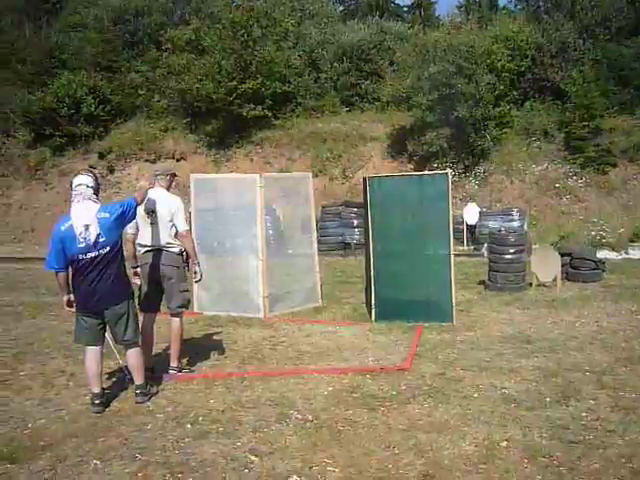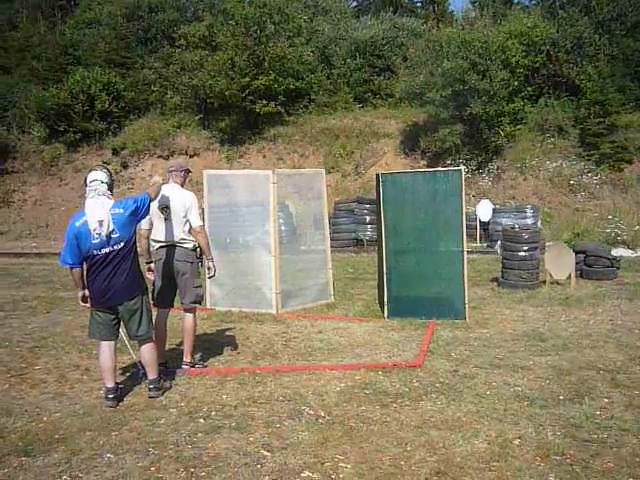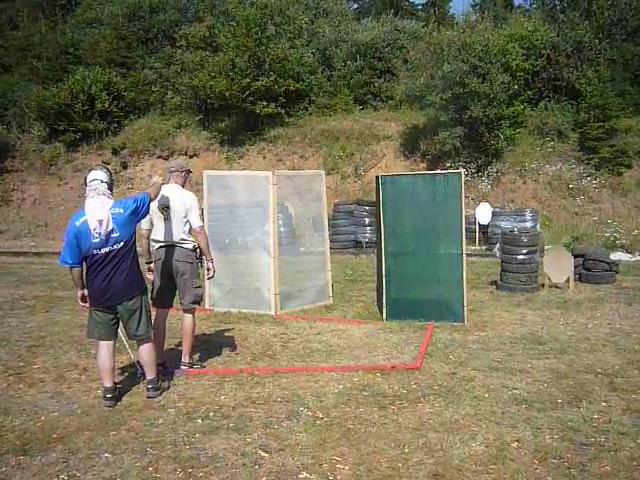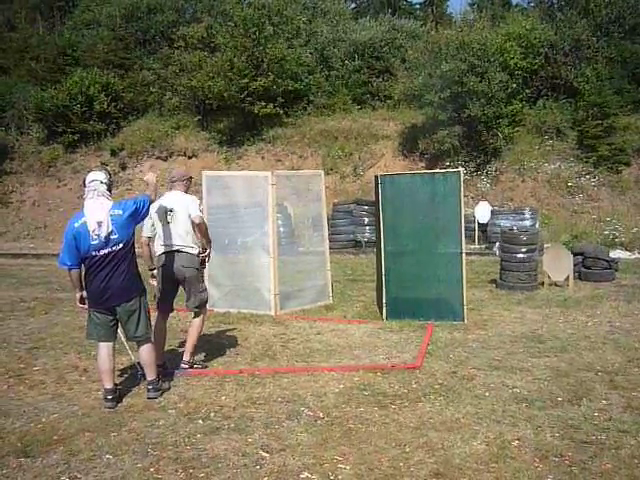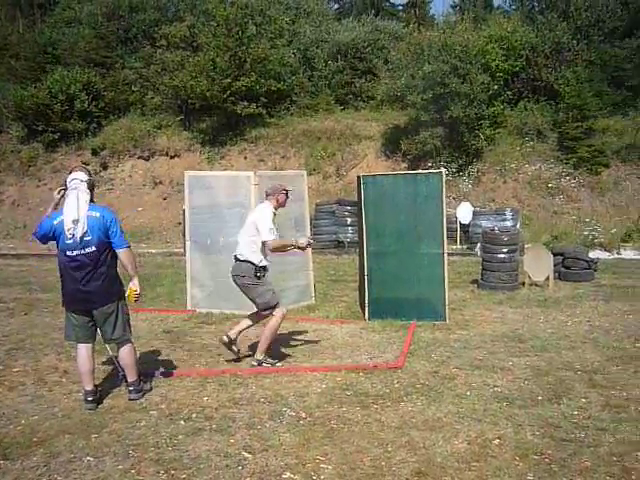
dt=0.7s
person 1, frame 1
left shoulder: (62, 227)
right shoulder: (112, 213)
left elbow: (60, 269)
right elbow: (137, 200)
left wrist: (66, 293)
right wrist: (144, 187)
left hip: (86, 298)
right hip: (117, 294)
left knee: (92, 346)
right knee: (131, 342)
left ankle: (97, 398)
right ankle: (141, 389)
person 1, frame 2
left shoulder: (77, 222)
right shoulder: (125, 209)
left elbow: (74, 265)
right elbow: (150, 196)
left wrist: (81, 289)
right wrist: (157, 183)
left hip: (100, 294)
right hip: (131, 289)
left knee: (106, 341)
right knee: (144, 337)
left ankle: (111, 392)
right ankle: (155, 383)
person 1, frame 3
left shoulder: (77, 222)
right shoulder: (126, 209)
left elbow: (74, 264)
right elbow: (150, 196)
left wrist: (80, 289)
right wrist: (157, 183)
left hip: (99, 293)
right hip: (131, 289)
left knee: (105, 341)
right knee: (143, 337)
left ankle: (109, 392)
right ankle: (153, 383)
person 1, frame 4
left shoulder: (75, 223)
right shoulder: (124, 211)
left elbow: (72, 265)
right elbow: (149, 199)
left wrist: (79, 291)
right wrist: (152, 183)
left hip: (98, 295)
right hip: (129, 291)
left knee: (104, 343)
right knee: (143, 338)
left ankle: (109, 393)
right ankle: (153, 384)
person 1, frame 5
left shoulder: (57, 219)
right shoulder: (104, 214)
left elbow: (39, 233)
right elbow: (122, 249)
left wrist: (53, 205)
right wrist: (134, 278)
left hip: (74, 296)
right hip: (106, 293)
left knee: (83, 344)
right knee: (122, 339)
left ankle: (90, 394)
right ankle: (135, 386)
person 2, frame 1
right shoulder: (173, 200)
left elbow: (130, 238)
right elbow: (184, 234)
left wrist: (134, 265)
right wrist: (195, 262)
left hip: (147, 259)
right hip: (170, 258)
left knee: (148, 315)
right knee: (176, 313)
left ankle: (147, 364)
right ankle: (175, 364)
person 2, frame 2
left shoulder: (152, 198)
right shoulder: (187, 196)
left elbow: (144, 234)
right elbow: (198, 230)
left wrist: (148, 261)
right wrist: (209, 259)
left hip: (161, 255)
right hip: (184, 254)
left knee: (162, 310)
right knee: (189, 309)
left ankle: (160, 359)
right ankle: (188, 359)
person 2, frame 3
left shoulder: (153, 198)
right shoulder: (187, 197)
left elbow: (144, 234)
right elbow: (198, 231)
left wrist: (148, 261)
right wrist: (209, 259)
left hip: (161, 255)
right hip: (183, 254)
left knee: (161, 310)
right knee: (188, 310)
left ankle: (159, 360)
right ankle: (186, 360)
person 2, frame 4
left shoulder: (155, 206)
right shoulder: (190, 200)
left elbow: (145, 241)
right elbow: (198, 220)
left wrist: (152, 268)
right wrist: (207, 243)
left hip: (165, 261)
right hip: (188, 260)
left knee: (162, 313)
right knee: (199, 311)
left ankle: (159, 361)
right ankle: (187, 359)
person 2, frame 5
left shoulder: (264, 212)
right shoulder: (265, 213)
left elbow: (270, 245)
right elbow: (272, 245)
left wrist: (295, 245)
right wrist: (296, 243)
left hip: (248, 270)
right hip: (248, 271)
left knee: (268, 309)
right knee: (278, 312)
left ankle: (232, 335)
right ankle: (259, 357)
